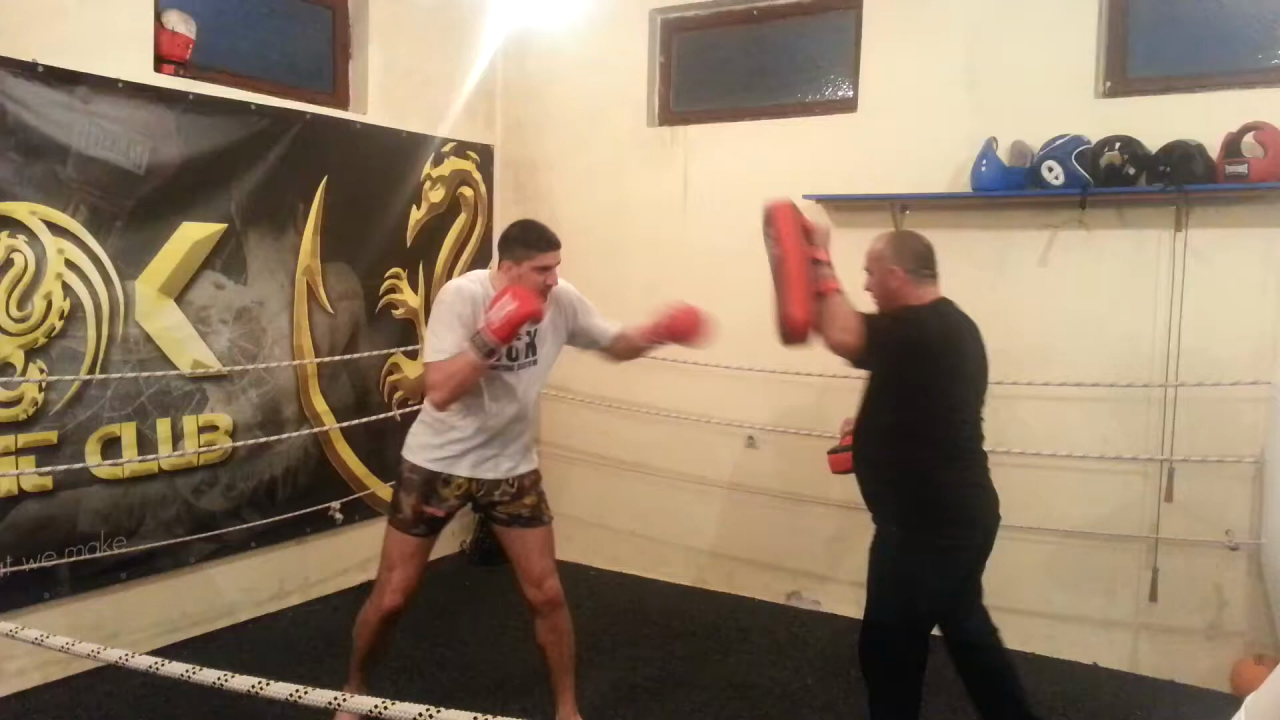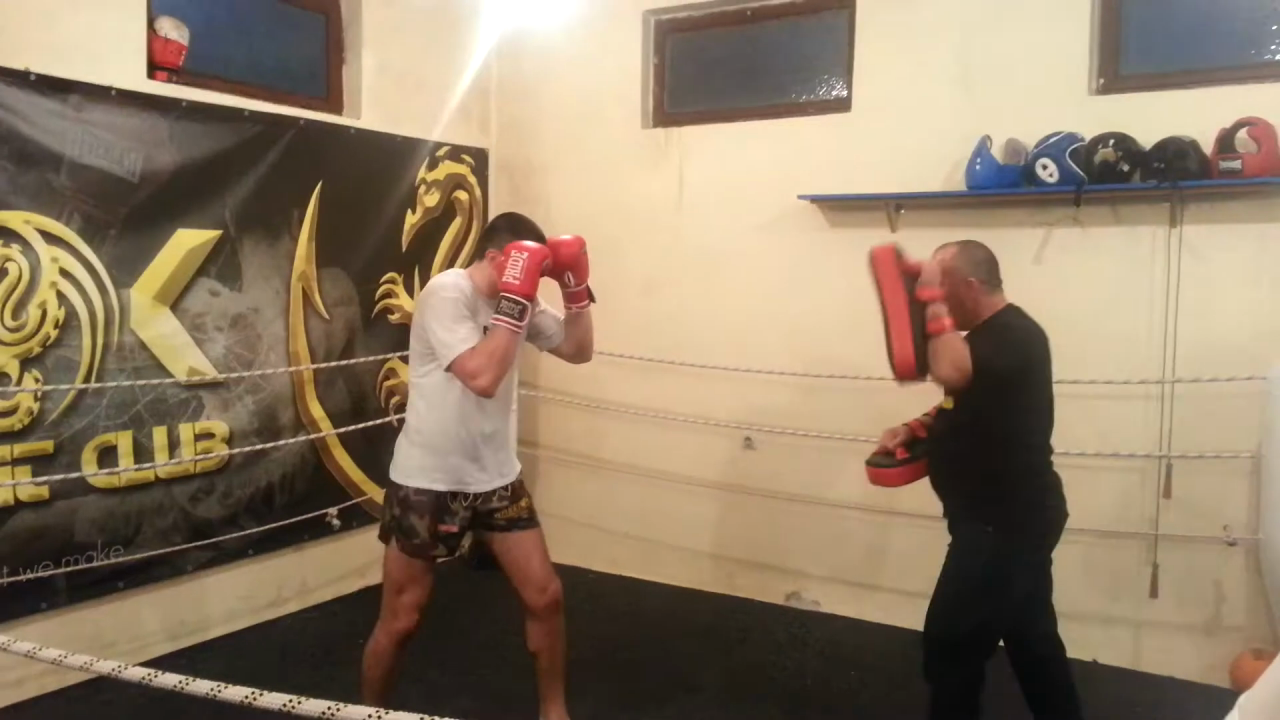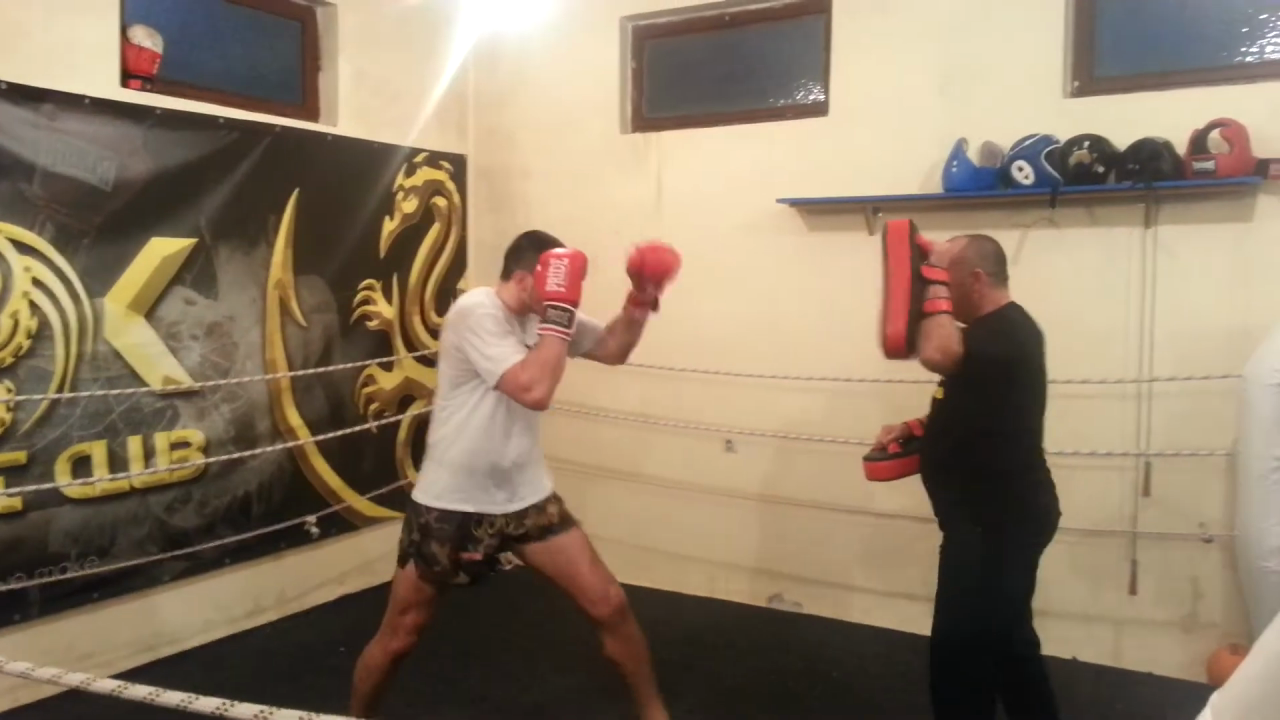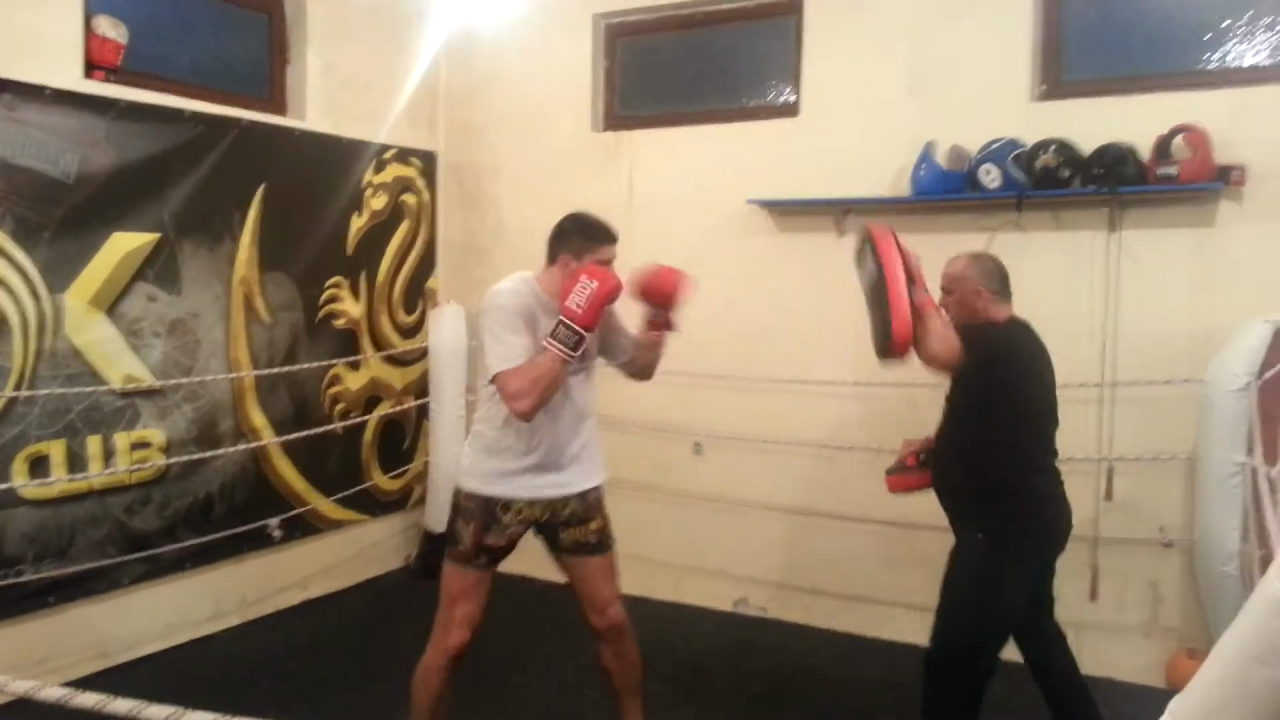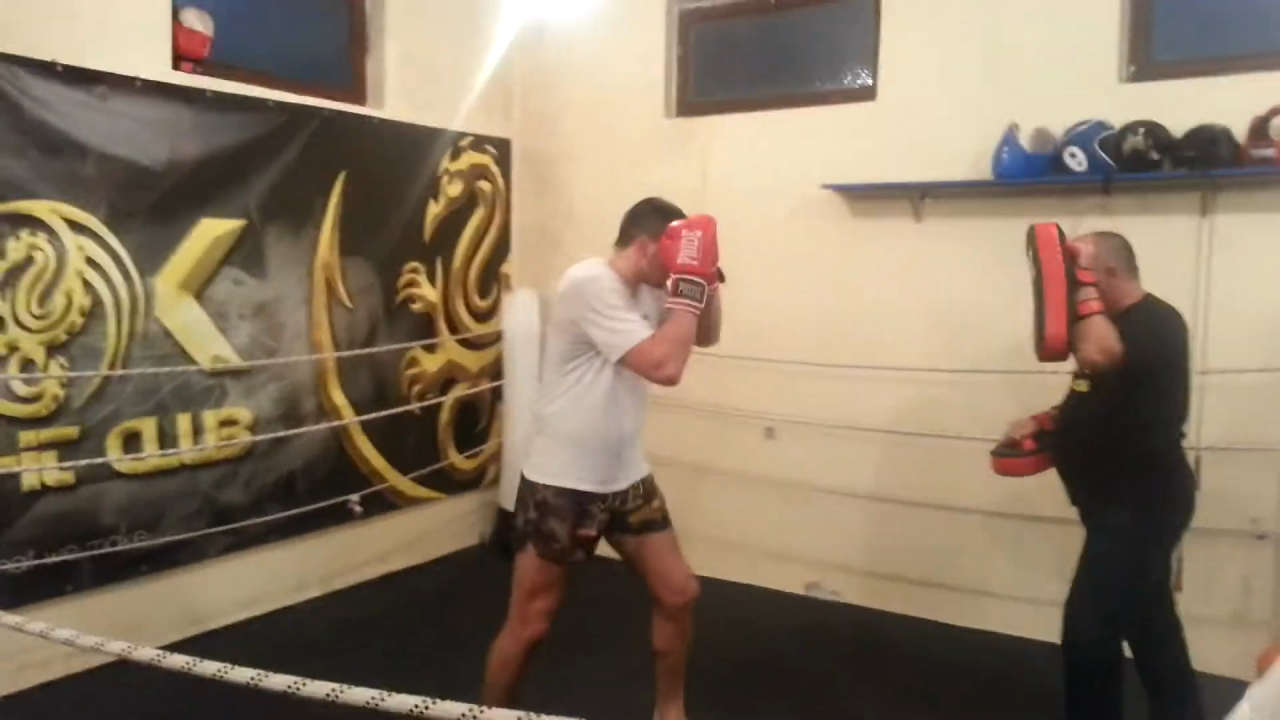
dt=0.4s
person 1, frame 1
left shoulder: (560, 301)
right shoulder: (460, 296)
left elbow: (615, 343)
right elbow: (439, 393)
left wrist: (662, 330)
right wrist: (490, 336)
left hip: (511, 467)
right hip: (437, 462)
left knee: (544, 595)
right knee: (391, 596)
person 1, frame 2
left shoulder: (515, 299)
right shoulder: (446, 293)
left elbow: (579, 350)
right elbow: (484, 378)
left wrist: (576, 287)
right wrist: (515, 301)
left hip: (497, 477)
right hip: (428, 482)
left knee: (544, 596)
right knee: (401, 619)
person 1, frame 3
left shoulder: (548, 313)
right shoulder: (475, 313)
left elbow: (611, 349)
right elbow: (535, 394)
left wrist: (644, 294)
right wrist: (557, 312)
left hip: (525, 496)
right hip: (450, 504)
left knee: (609, 606)
right knee: (399, 636)
person 1, frame 4
left shoulder: (590, 303)
right shoulder: (509, 300)
left elbow: (641, 367)
right elbow: (522, 401)
left wrist: (659, 316)
right wrist: (573, 324)
left hip: (574, 485)
right hip: (496, 488)
left knee: (610, 619)
right knee: (454, 636)
person 1, frame 5
left shoulder: (644, 290)
right shoulder: (590, 286)
left elbow: (705, 336)
right elbow: (665, 366)
left wrist: (709, 275)
right wrist: (689, 281)
left hip: (625, 476)
right hip: (562, 482)
left knee: (678, 595)
right knee: (529, 625)
person 2, frame 1
left shoulder: (925, 327)
right shoulder: (946, 325)
left elbow: (842, 336)
left wrist: (819, 261)
right wrist: (872, 419)
left hip: (926, 522)
right hip: (956, 513)
left knee: (886, 646)
right knee: (967, 630)
person 2, frame 2
left shoulder: (1015, 335)
right shoulder: (993, 335)
left elbow: (950, 372)
right elbow: (971, 410)
left wrist: (933, 301)
right wrist: (916, 429)
left hip: (1005, 523)
right hip: (1012, 517)
left knee: (951, 644)
right knee: (1030, 635)
person 2, frame 3
left shoulder: (1008, 331)
right shoulder: (995, 330)
left elbow: (938, 355)
left wrist: (935, 292)
right wrist: (914, 429)
left hip: (997, 520)
right hip: (1002, 514)
left knee: (960, 650)
right knee: (1006, 636)
person 2, frame 4
left shoulder: (1006, 343)
right shoulder: (1003, 344)
left elbow: (939, 353)
left wrist: (918, 285)
right wrist: (935, 444)
left hip: (1005, 526)
right hip: (1024, 518)
left knee: (956, 658)
right knee: (1036, 633)
person 2, frame 5
left shoulder: (1156, 322)
right shoulder: (1117, 325)
left elbow: (1098, 355)
right elbow: (1100, 402)
left wrist: (1083, 286)
right wrist: (1043, 423)
left hip: (1139, 504)
right hip: (1123, 502)
left knee: (1088, 628)
right knee: (1148, 617)
